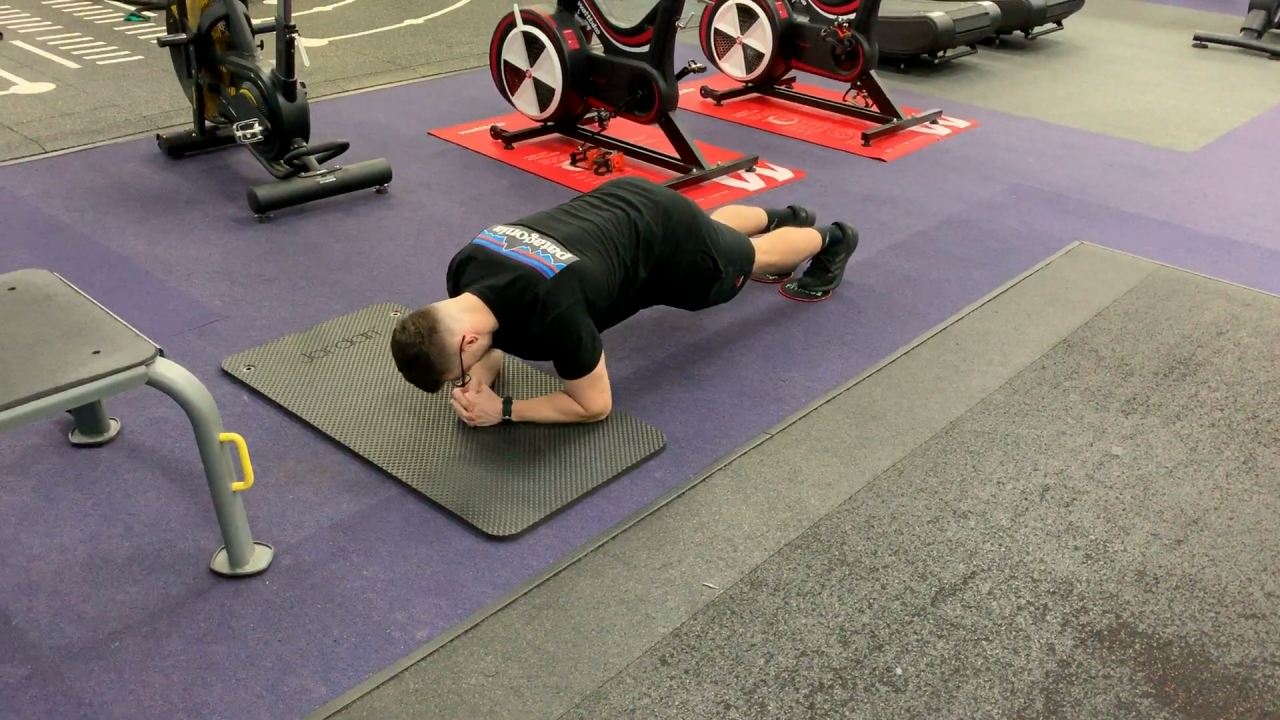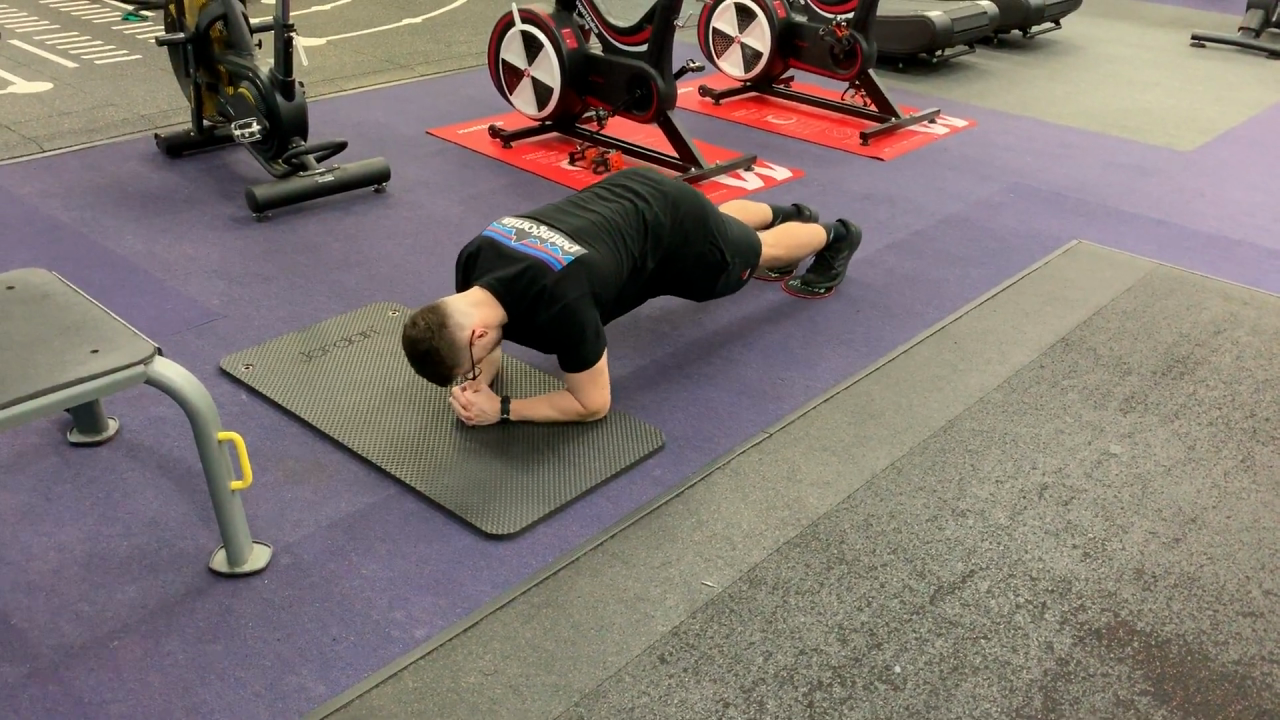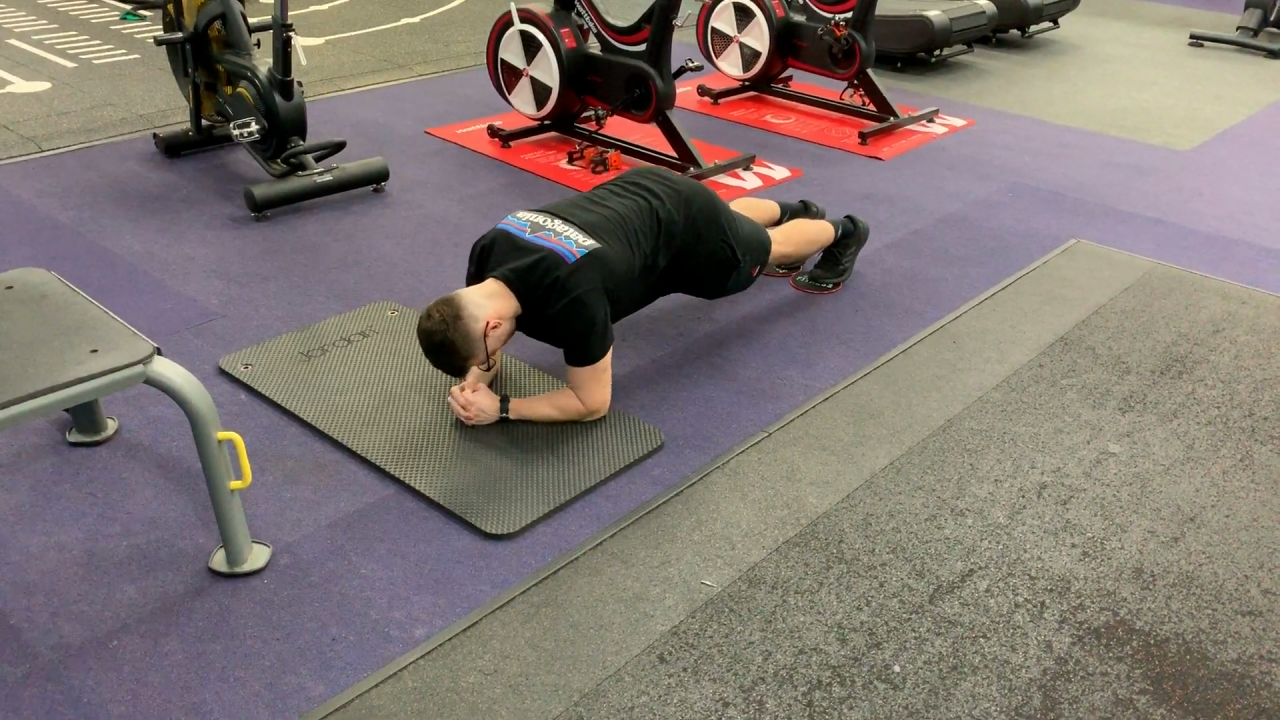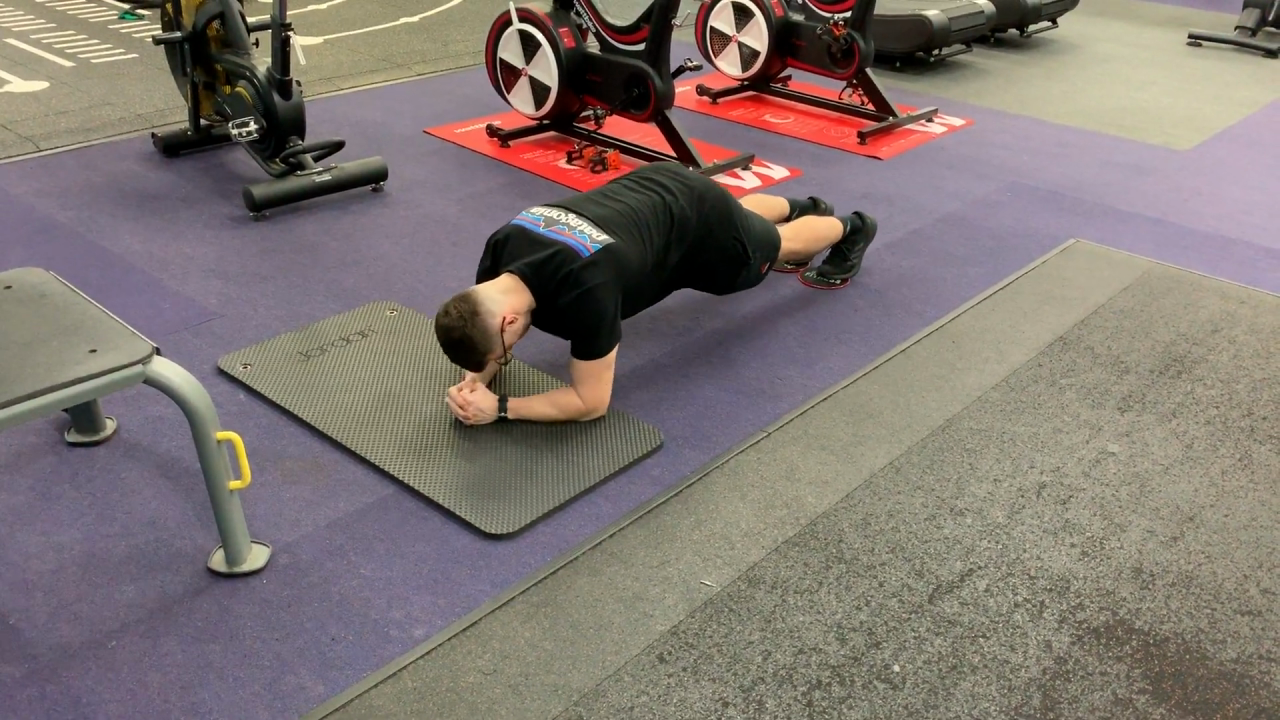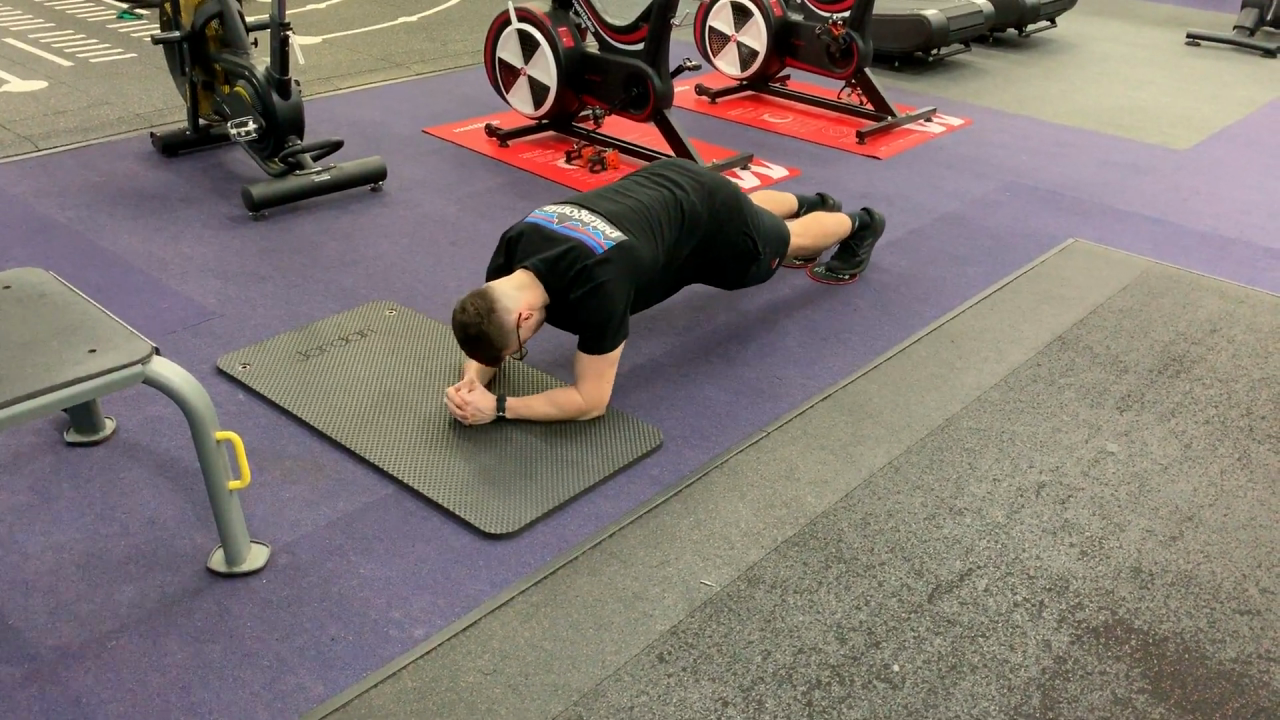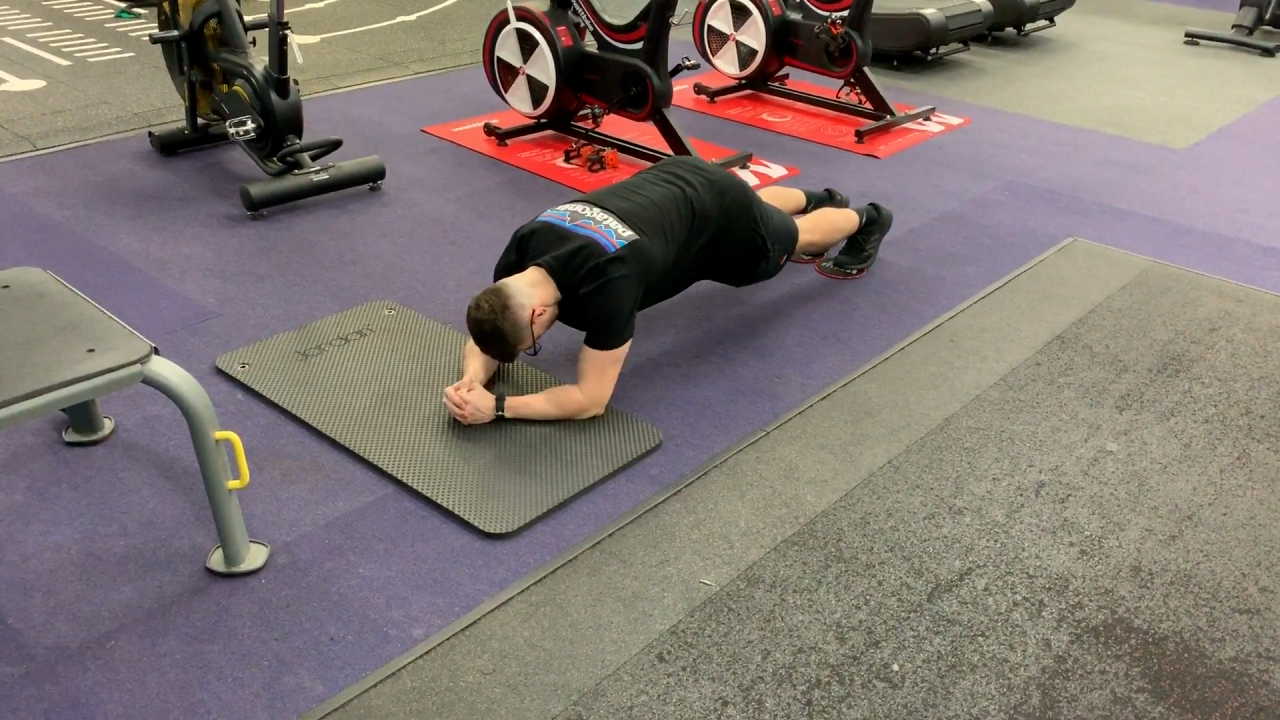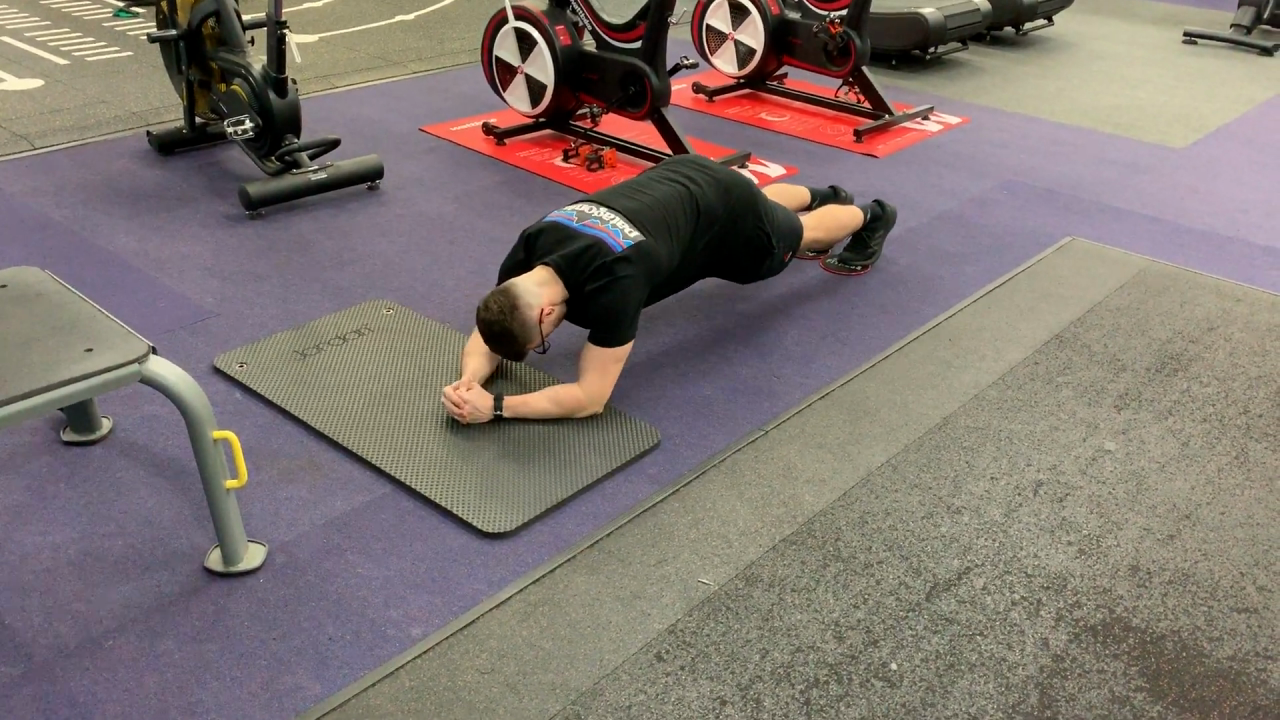
dt=0.2s
person 1, frame 1
left shoulder: (551, 310)
right shoulder: (466, 270)
left elbow: (595, 406)
right elbow: (492, 348)
left wrist: (502, 409)
right wrist: (479, 382)
left hip: (668, 238)
right hip: (622, 203)
left knee: (753, 258)
right knee: (717, 229)
left ankle: (830, 239)
right ankle: (784, 217)
person 1, frame 2
left shoulder: (559, 304)
right shoulder: (474, 262)
left elbow: (594, 404)
right elbow: (490, 353)
left wrist: (501, 408)
right wrist: (476, 383)
left hip: (676, 228)
right hip: (630, 193)
left knee: (761, 252)
right knee: (723, 221)
left ankle: (835, 236)
right ankle: (788, 214)
person 1, frame 3
left shoulder: (571, 296)
right shoulder: (487, 255)
left elbow: (593, 403)
right elbow: (484, 350)
left wrist: (500, 407)
right wrist: (474, 380)
left hip: (687, 226)
right hip: (642, 192)
left knee: (770, 248)
right knee: (731, 218)
left ankle: (842, 232)
right ankle: (795, 212)
person 1, frame 4
left shoulder: (584, 291)
right shoulder: (501, 250)
left elbow: (591, 402)
right elbow: (486, 338)
left wrist: (500, 407)
right wrist: (474, 381)
left hip: (700, 220)
right hip: (653, 189)
left knee: (778, 246)
right knee: (742, 215)
left ankle: (851, 229)
right ankle: (804, 208)
person 1, frame 5
left shoulder: (595, 288)
right shoulder: (514, 249)
left elbow: (590, 401)
right elbow: (490, 330)
left wrist: (498, 408)
right wrist: (473, 380)
left hip: (709, 214)
right hip: (665, 184)
left knee: (788, 241)
right knee: (752, 210)
left ankle: (859, 224)
right ankle: (812, 204)
person 1, frame 6
left shoulder: (606, 285)
right shoulder: (524, 248)
left elbow: (590, 399)
right elbow: (485, 337)
left wrist: (496, 407)
right wrist: (471, 380)
left hip: (720, 211)
right hip: (675, 181)
left knee: (796, 237)
right knee: (766, 207)
left ankle: (866, 221)
right ankle: (820, 200)
person 1, frame 7
left shoulder: (612, 285)
right shoulder: (531, 248)
left elbow: (590, 397)
right elbow: (486, 333)
left wrist: (494, 407)
right wrist: (469, 381)
left hip: (726, 211)
right hip: (680, 179)
left knee: (798, 235)
right knee: (771, 207)
left ankle: (870, 217)
right ankle: (825, 197)
